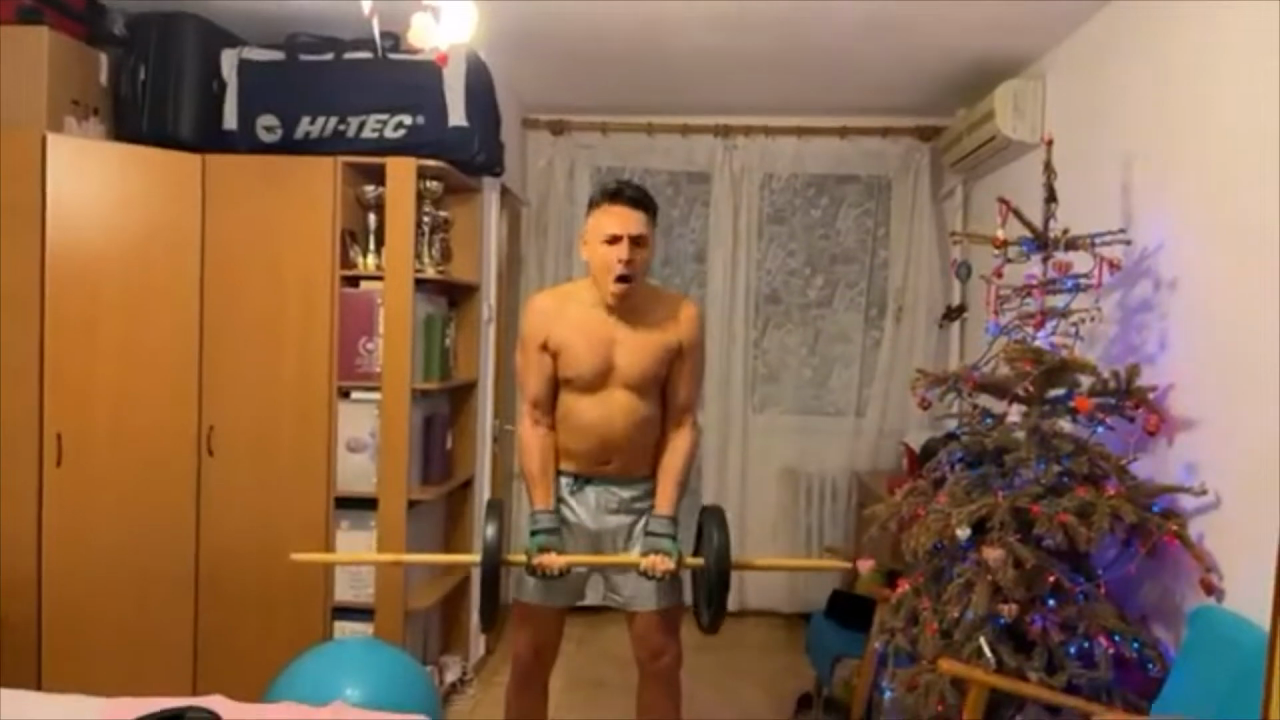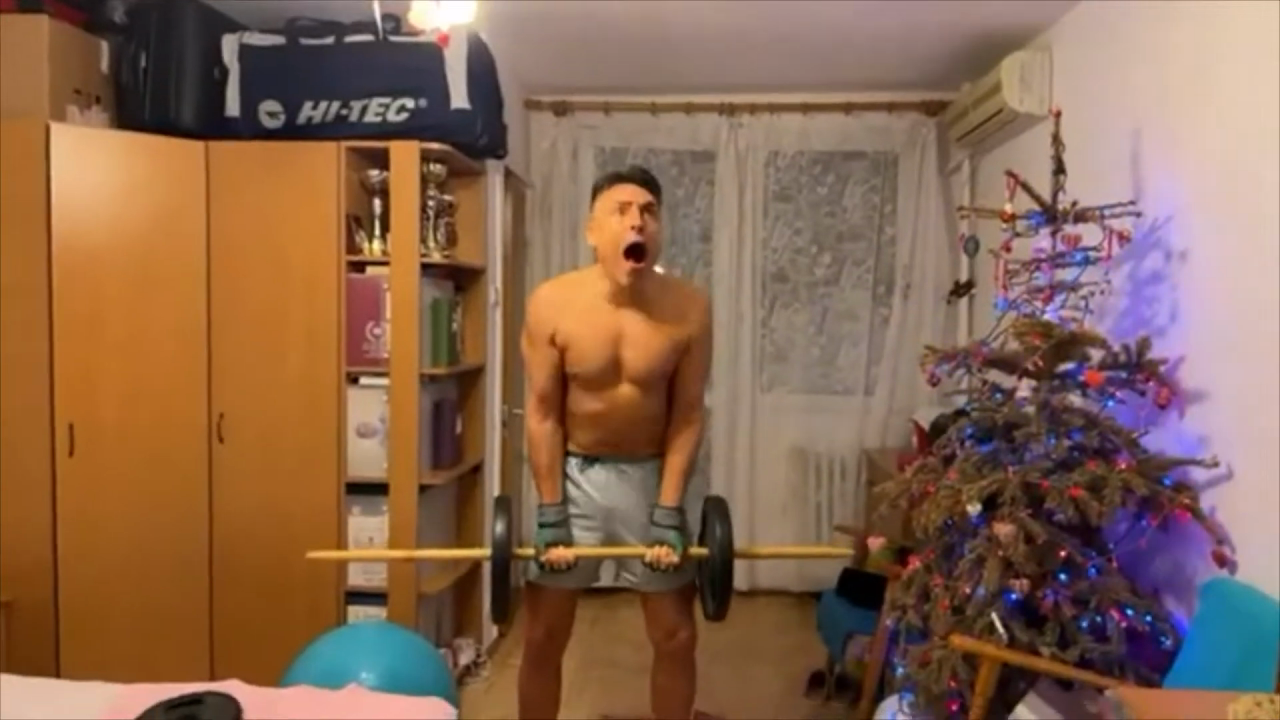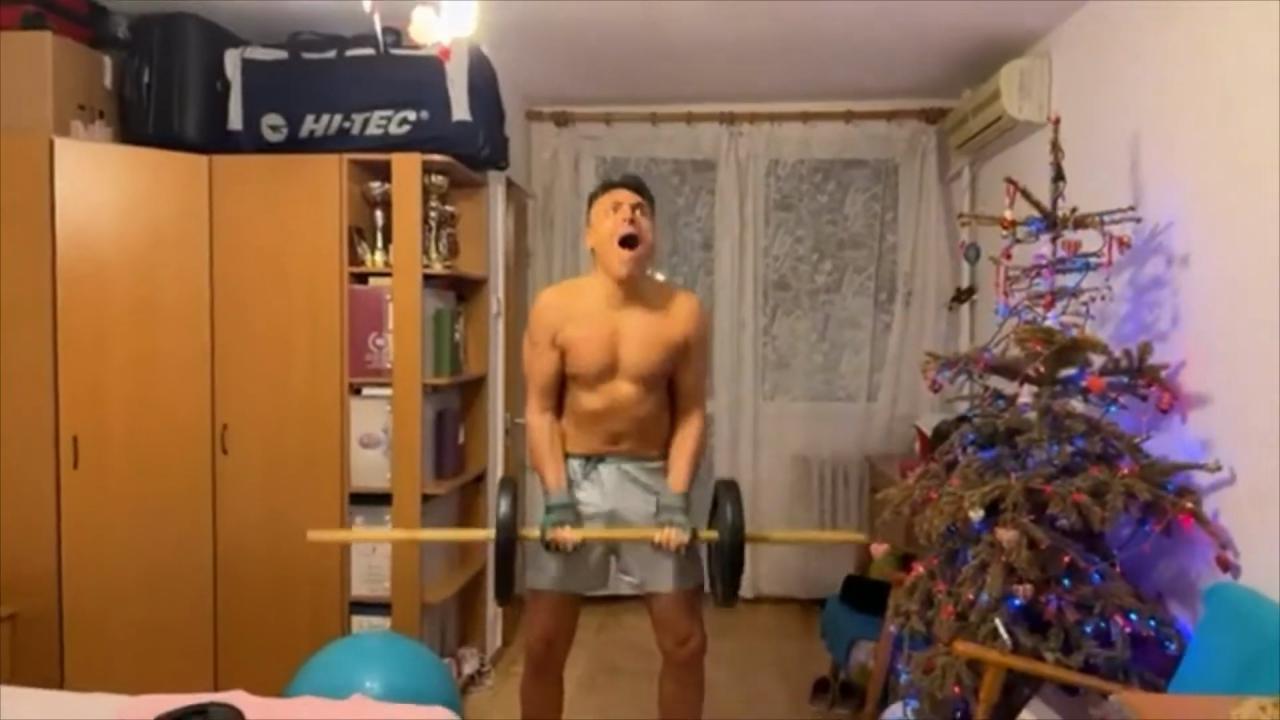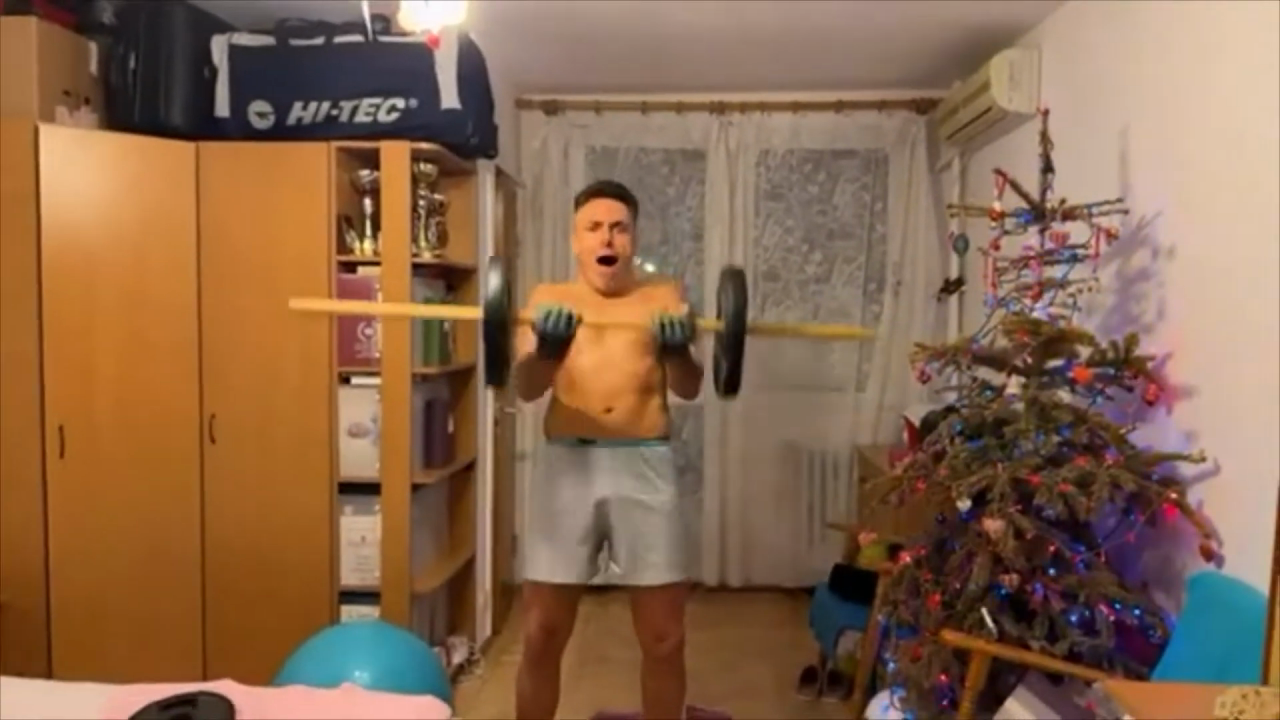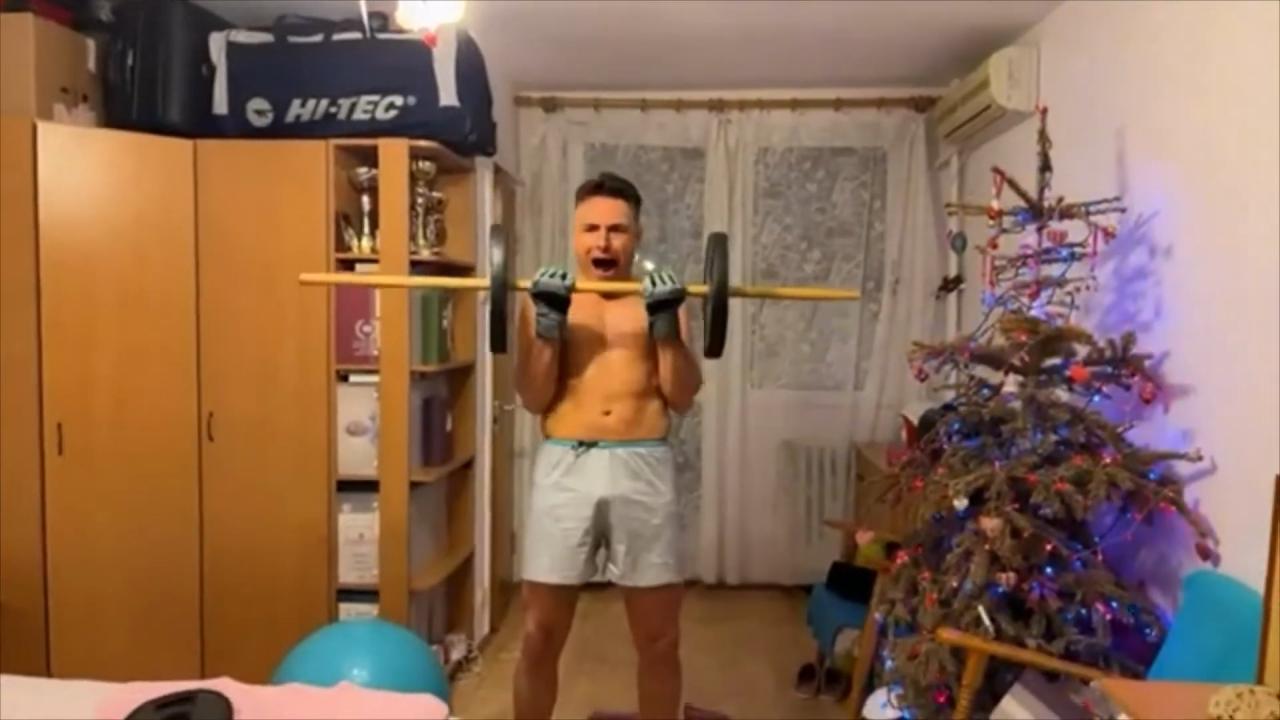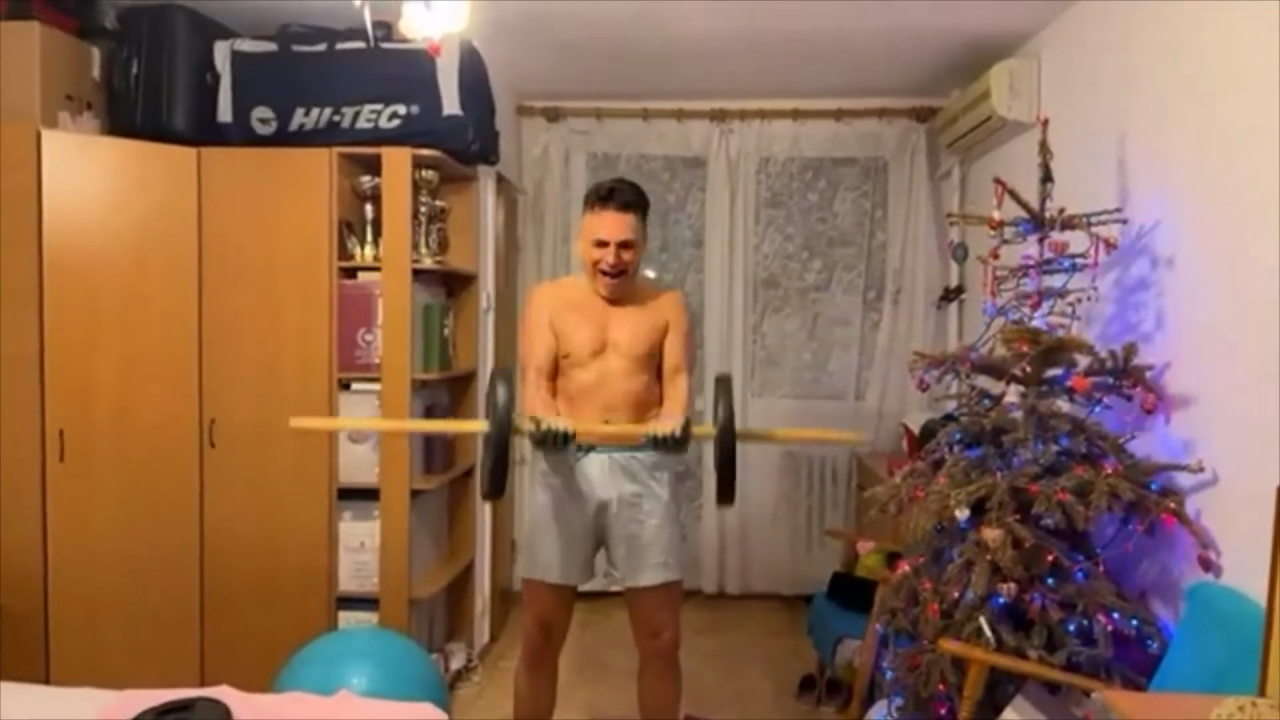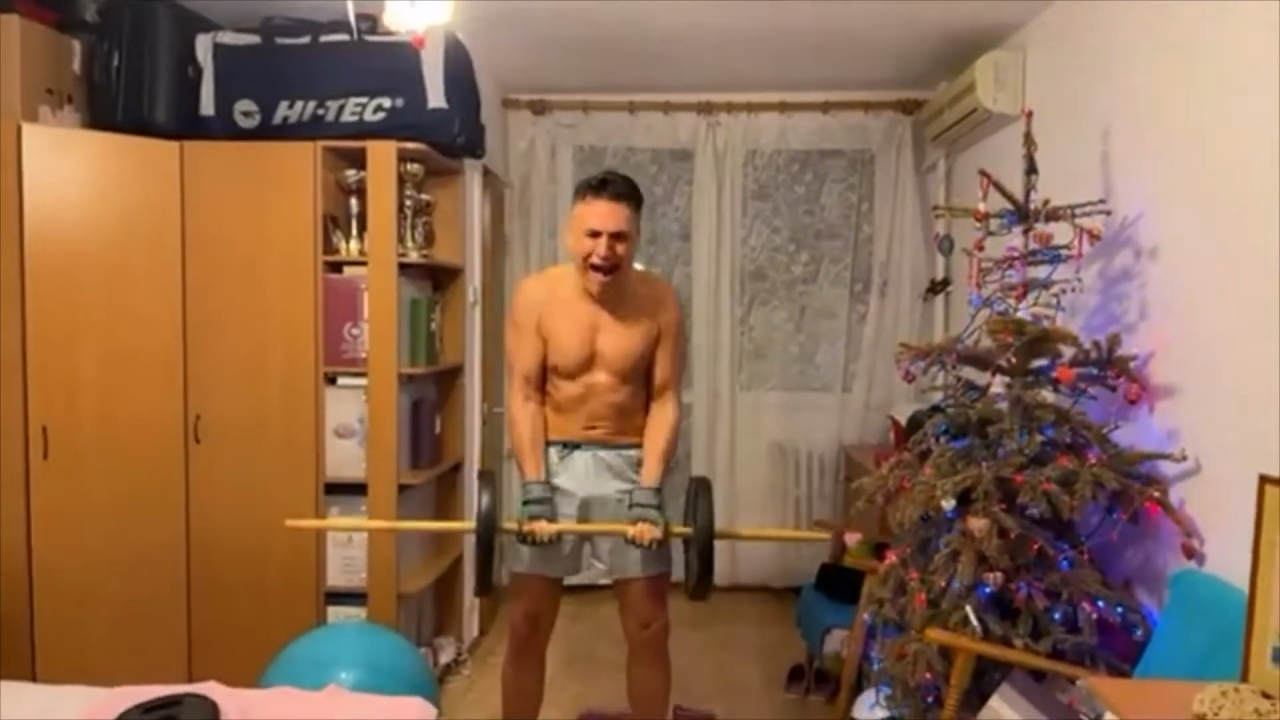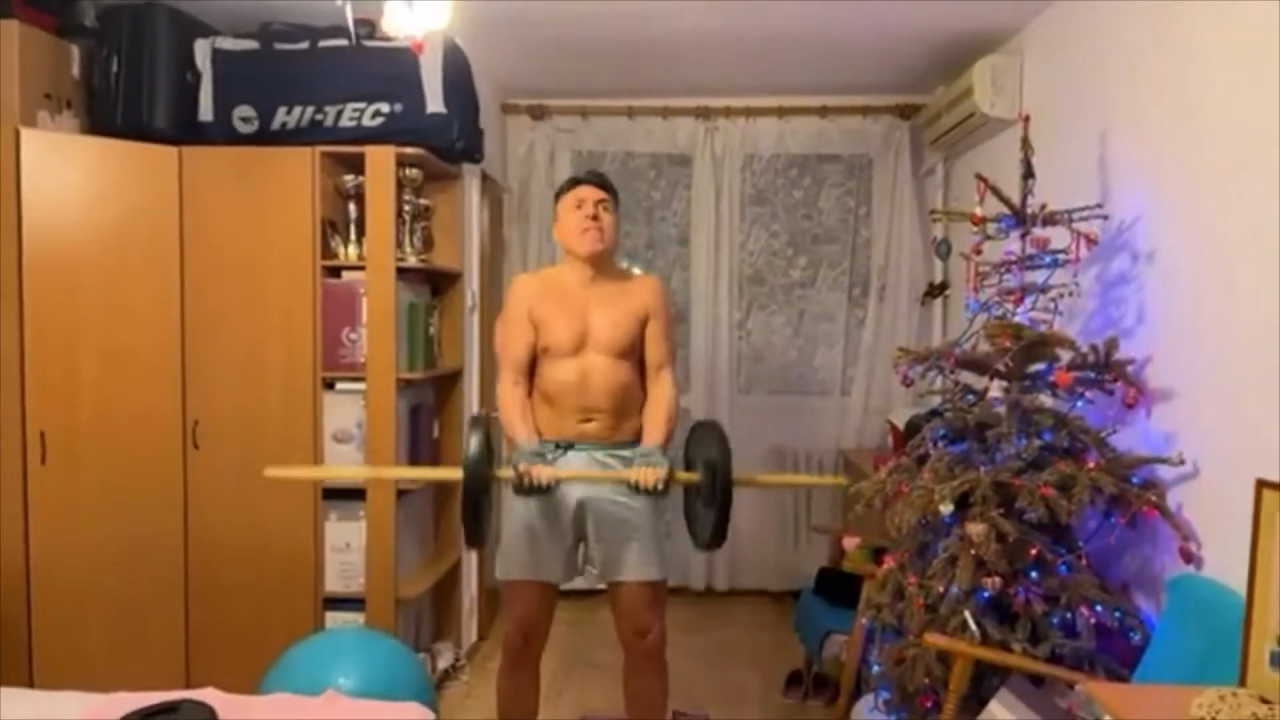
dt=0.4s
person 1, frame 1
left shoulder: (681, 318)
right shoulder: (546, 312)
left elbow: (681, 425)
right elbow: (535, 421)
left wrist: (664, 522)
right wrist: (543, 521)
left hip: (640, 499)
right hip: (565, 493)
left knee: (661, 656)
right knee: (529, 655)
person 1, frame 2
left shoulder: (689, 307)
right shoulder: (552, 303)
left elbow: (687, 416)
right elbow: (542, 414)
left wrist: (669, 513)
right wrist: (550, 517)
left hip: (648, 476)
right hip: (574, 474)
left knee: (676, 637)
right knee: (542, 637)
person 1, frame 3
left shoulder: (685, 311)
right shoulder: (554, 306)
left elbow: (690, 412)
right elbow: (541, 410)
left wrist: (676, 503)
right wrist: (557, 504)
left hip: (650, 479)
right hip: (577, 477)
left knee: (685, 644)
right knee: (542, 645)
person 1, frame 4
left shoulder: (662, 296)
right shoulder: (549, 298)
left elbow: (688, 386)
right elbow: (527, 384)
left wrist: (679, 346)
right wrist: (547, 344)
left hip: (647, 466)
right hip: (567, 465)
left knee: (664, 639)
right knee: (541, 635)
person 1, frame 5
left shoulder: (659, 300)
right shoulder: (546, 299)
left elbow: (682, 396)
right elbow: (534, 398)
left wrist: (666, 321)
right wrist: (548, 320)
left hip: (643, 470)
right hip: (565, 469)
left knee: (659, 640)
right knee: (540, 635)
person 1, frame 6
left shoulder: (667, 305)
right shoulder: (548, 298)
left elbow: (678, 385)
right elbow: (534, 386)
left wrist: (673, 421)
right wrist: (545, 422)
left hip: (642, 473)
right hip: (565, 472)
left knee: (660, 637)
right knee: (540, 634)
person 1, frame 7
left shoulder: (659, 301)
right shoulder: (535, 295)
left elbow: (664, 401)
right elbow: (525, 397)
left wrist: (649, 495)
right wrist: (534, 493)
left hip: (627, 467)
right hip: (554, 466)
left knee: (649, 628)
right knee: (526, 627)
person 1, frame 8
left shoulder: (646, 291)
right shoulder: (528, 291)
left elbow: (661, 380)
right elbow: (511, 381)
left wrist: (653, 454)
right wrist: (527, 453)
left hip: (623, 470)
right hip: (546, 467)
left knee: (646, 634)
right knee: (521, 635)
